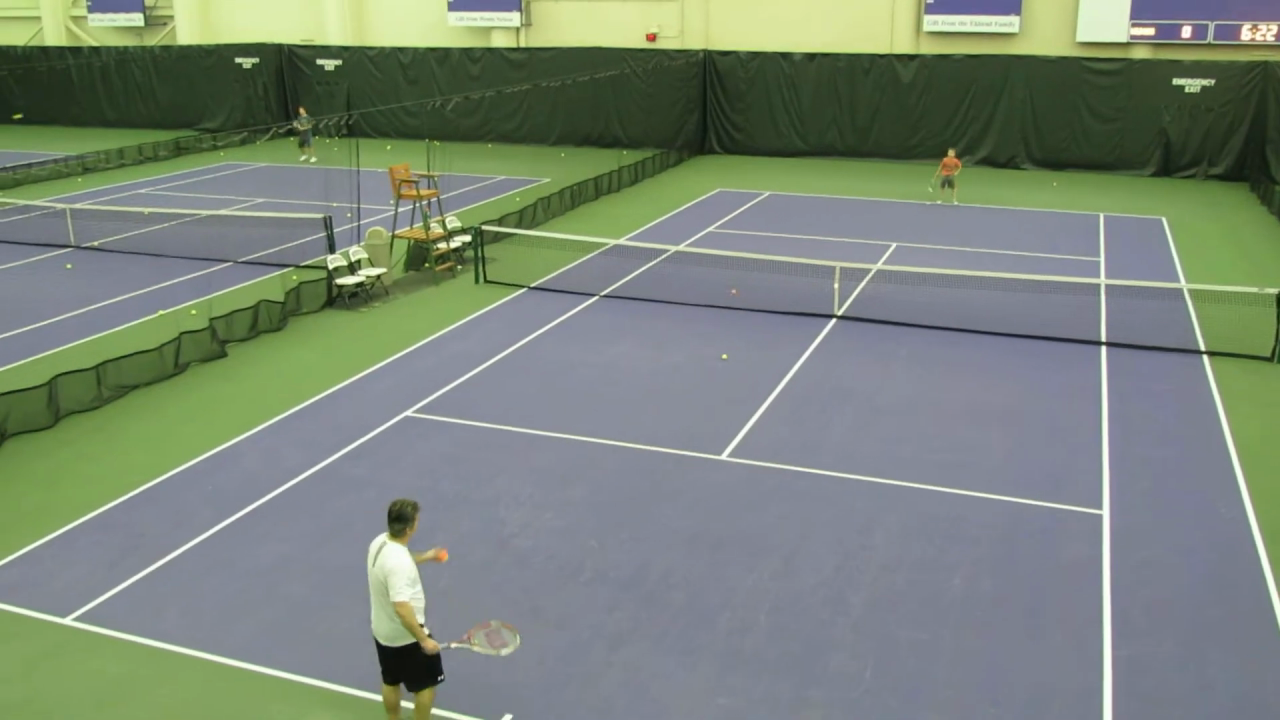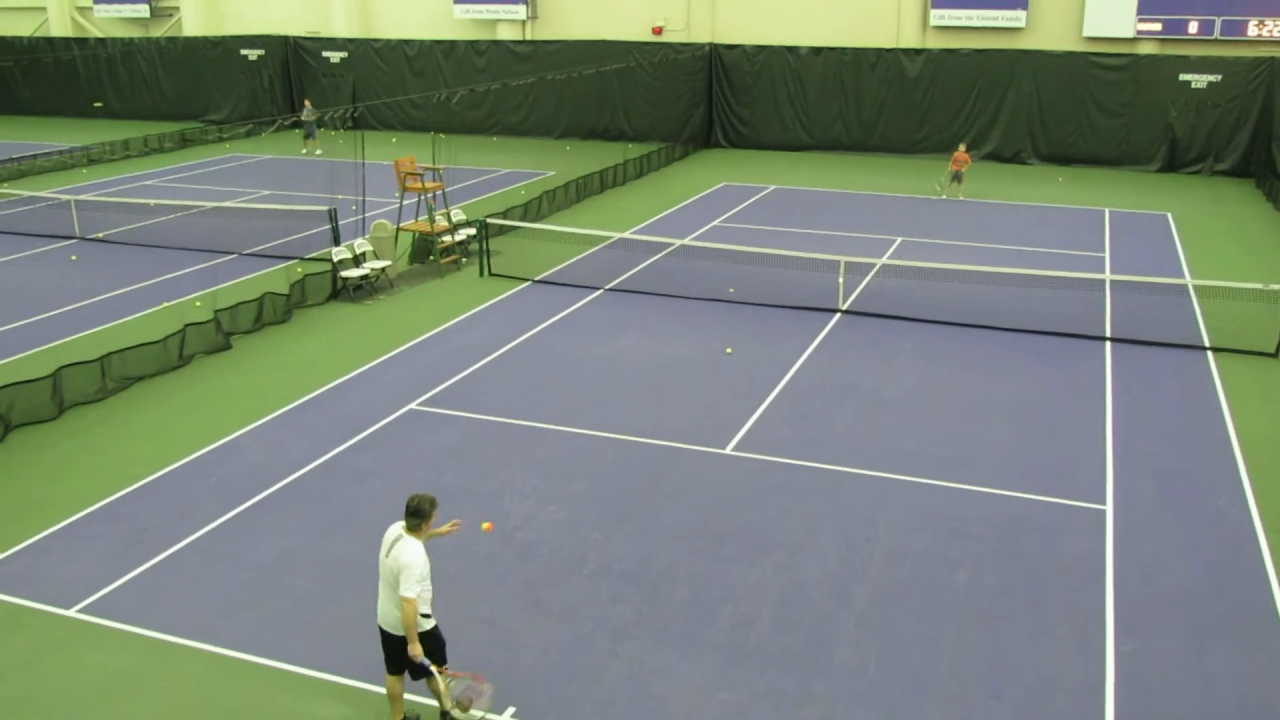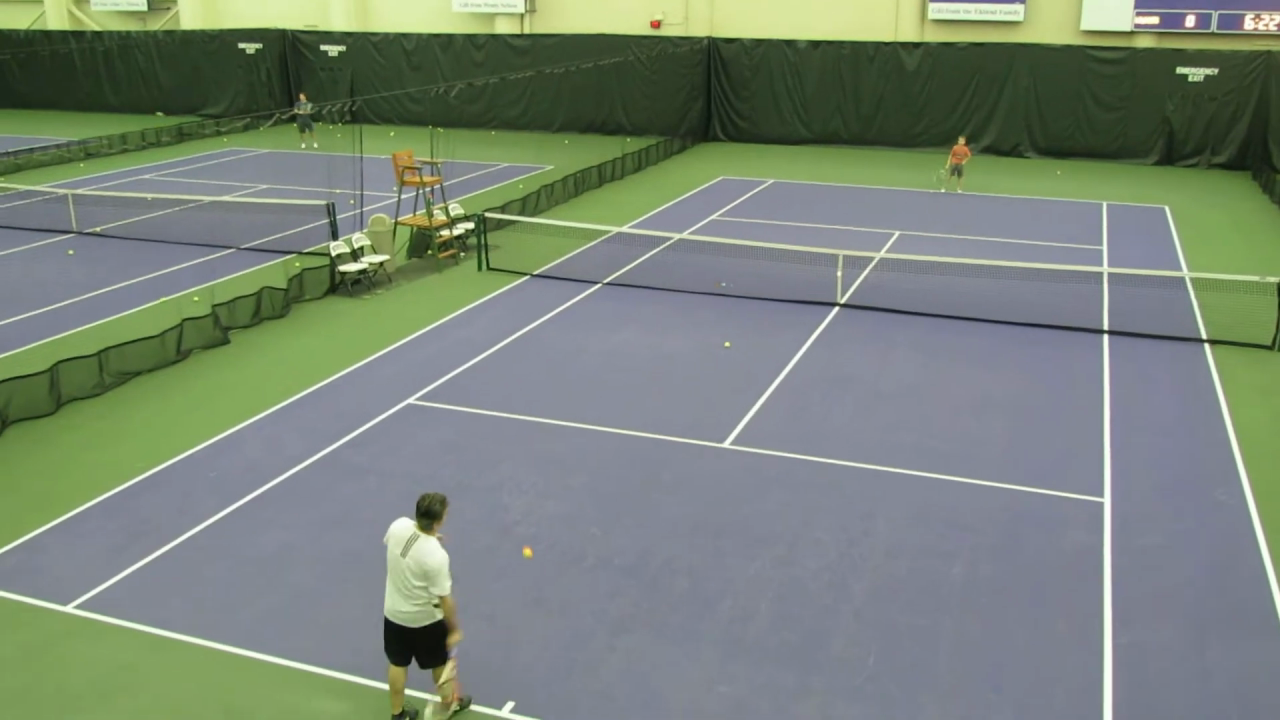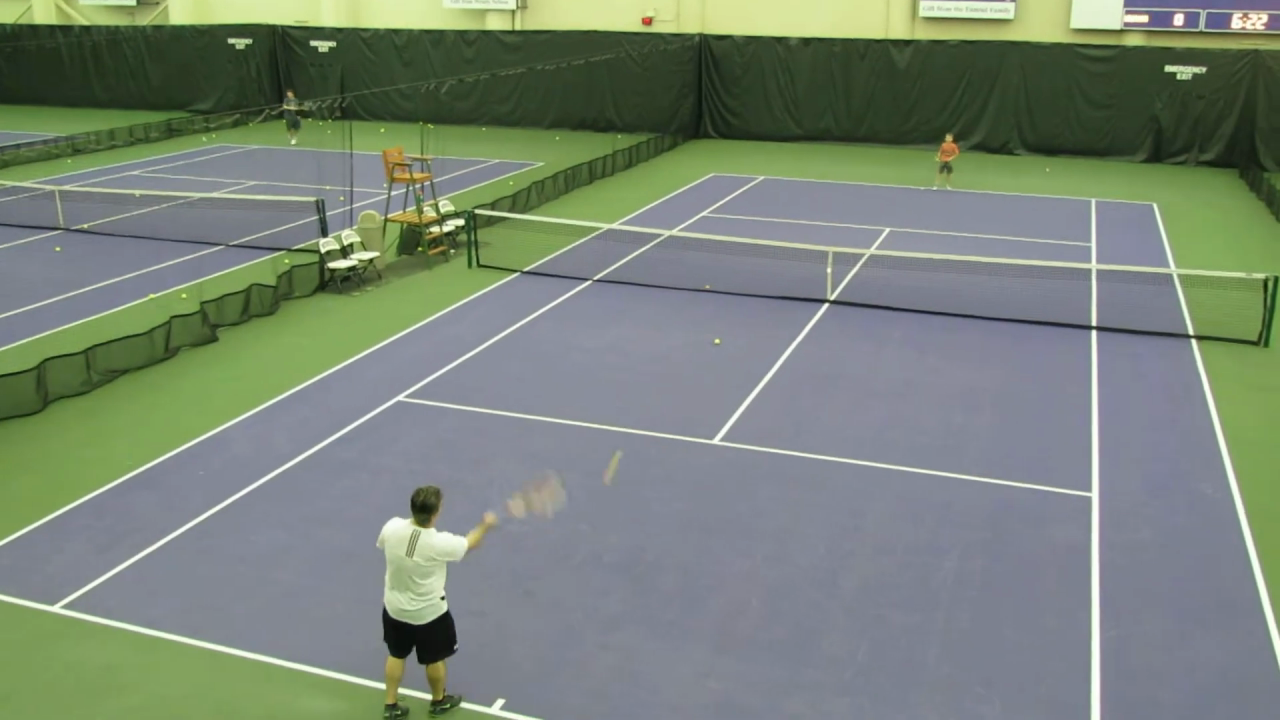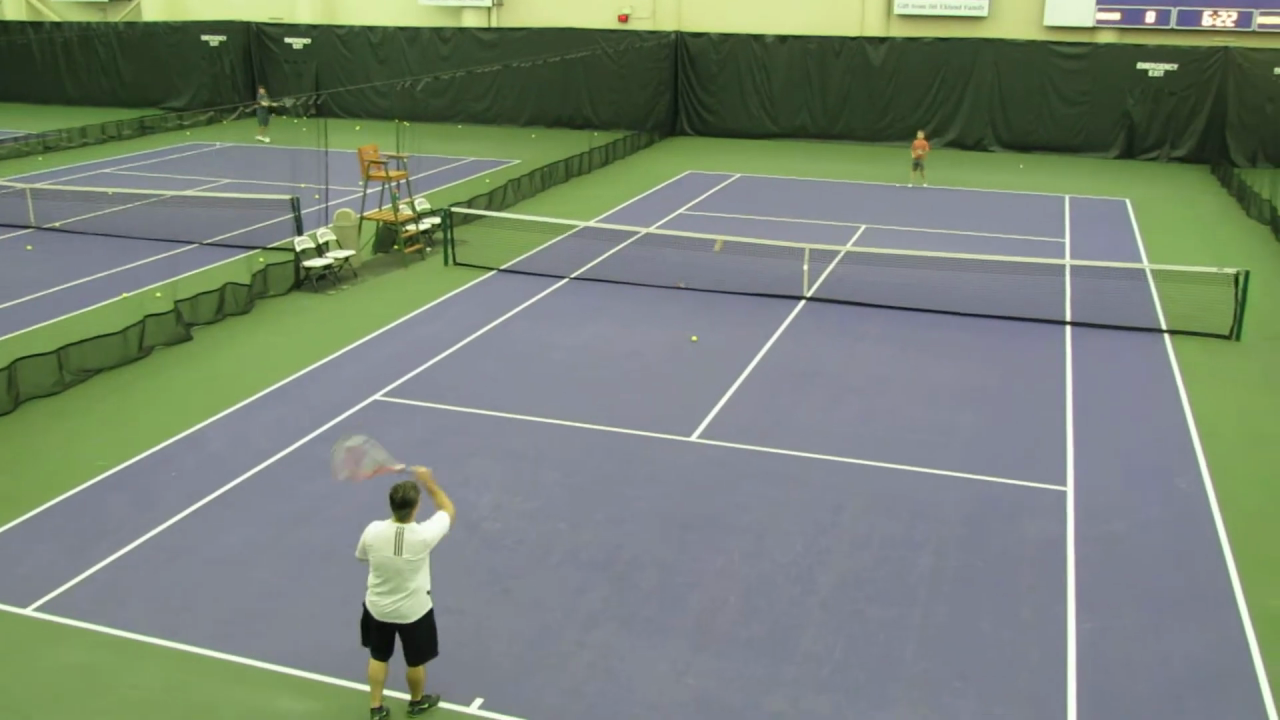
dt=0.2s
person 1, frame 1
left shoulder: (380, 542)
right shoulder: (399, 562)
right elbow: (401, 608)
left wrist: (422, 557)
right wrist: (423, 639)
left hip: (381, 631)
right hip: (406, 636)
left knee: (391, 682)
right knee: (425, 685)
person 1, frame 2
left shoulder: (395, 530)
right shoulder: (414, 558)
right elbow: (407, 603)
left wrist: (438, 532)
right wrist: (413, 642)
left hip: (386, 620)
right hip: (414, 625)
left knee: (394, 672)
right knee: (435, 670)
person 1, frame 3
left shoulder: (398, 526)
right shoulder: (435, 556)
right elbow: (444, 599)
right wrist: (454, 630)
left hip: (393, 612)
right hip: (424, 618)
left knee: (397, 663)
right knee: (441, 660)
person 1, frame 4
left shoulder: (392, 527)
right shoulder: (441, 543)
right elbow: (469, 543)
right wrist: (485, 526)
left hip: (394, 608)
right hip: (429, 613)
left knee: (396, 654)
right knee: (435, 659)
right ankle: (439, 701)
person 1, frame 5
left shoulder: (373, 531)
right shoulder: (424, 535)
left elbow: (362, 557)
right elbow: (448, 510)
right wrist: (428, 482)
left hip: (377, 609)
right hip: (413, 611)
left knee: (378, 657)
right knee: (416, 661)
